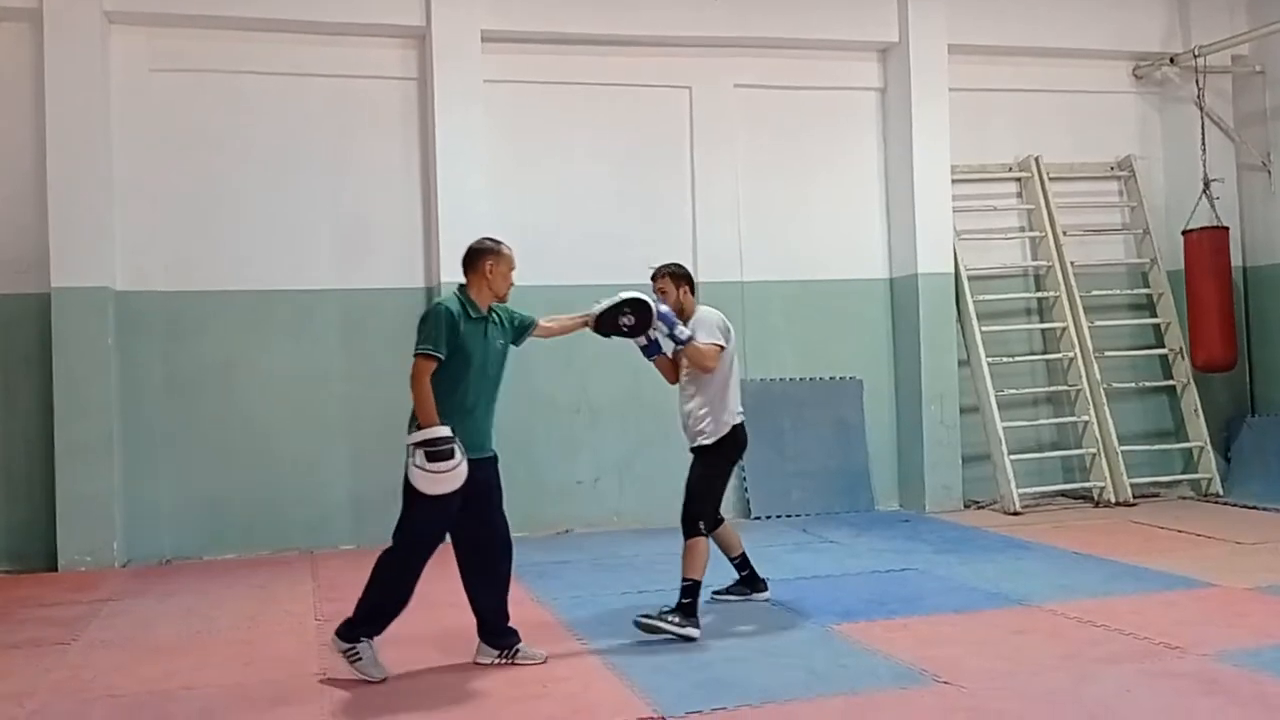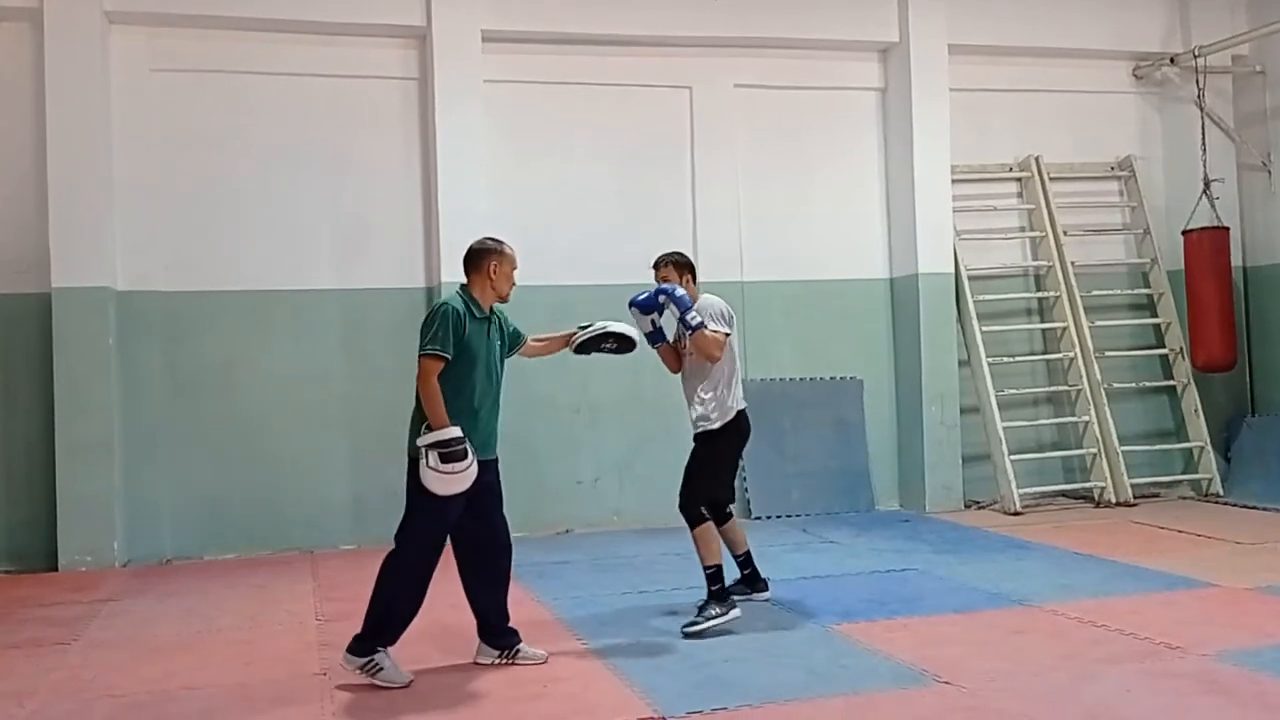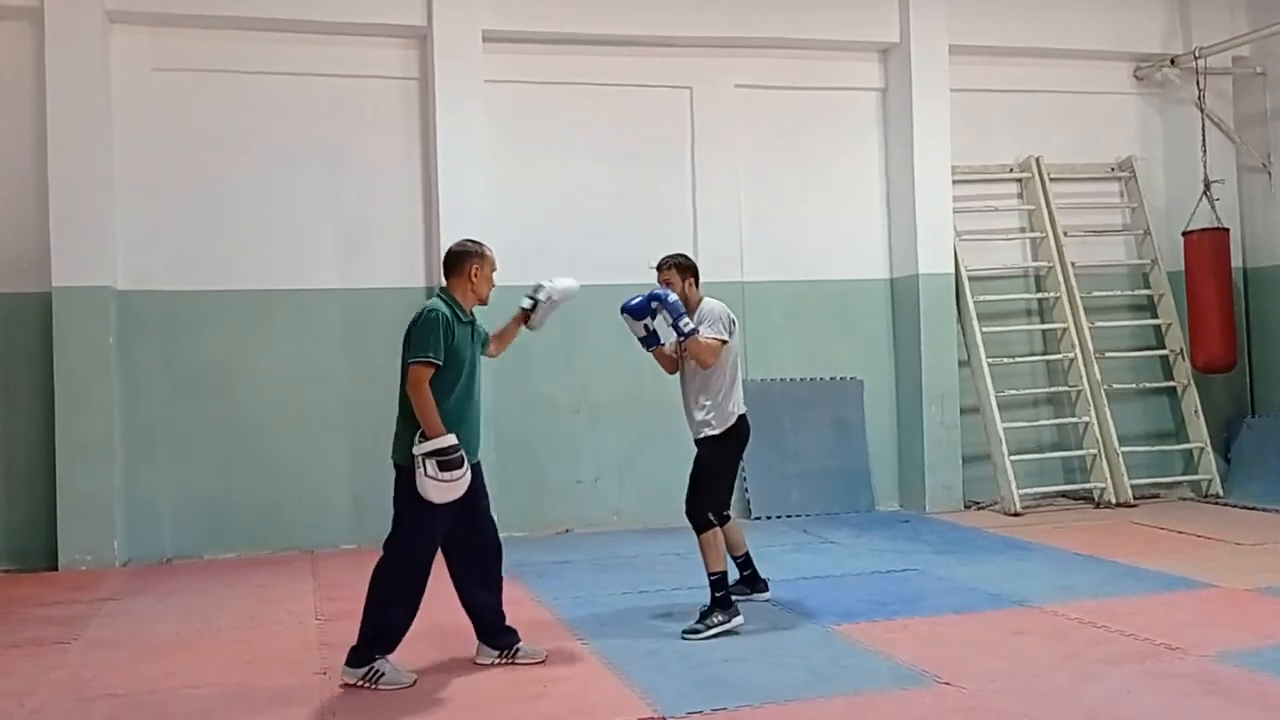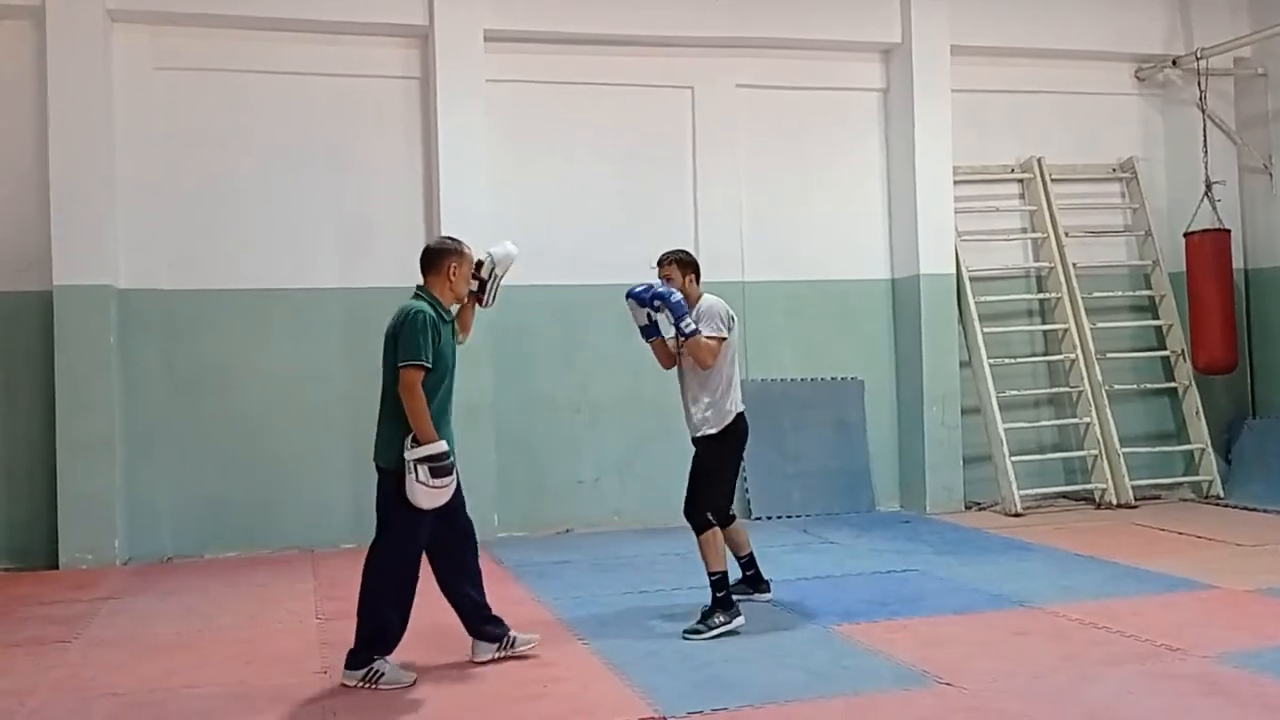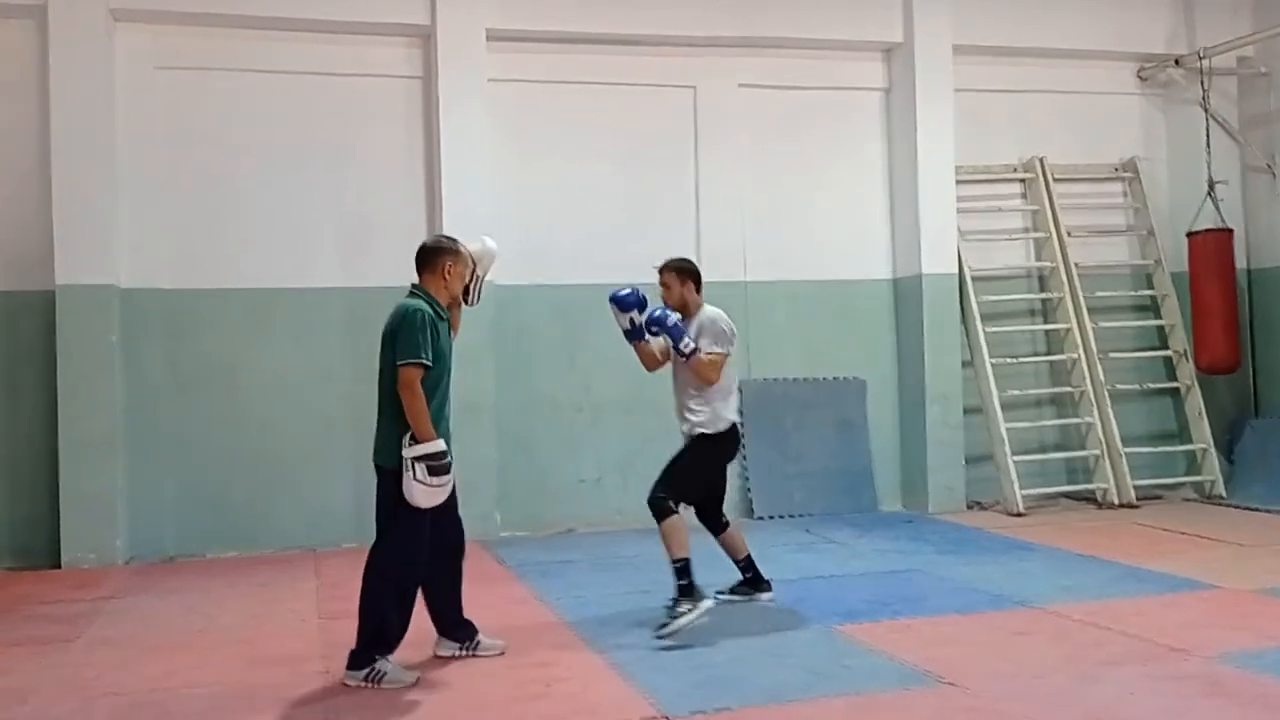
dt=0.2s
person 1, frame 1
left shoulder: (500, 320)
right shoulder: (445, 313)
left elbow: (546, 327)
right elbow: (421, 376)
left wrist: (594, 318)
left hip: (479, 456)
left knee: (492, 548)
right knee: (412, 546)
left ankle: (497, 640)
right ankle: (355, 634)
person 1, frame 2
left shoulder: (496, 322)
right shoulder: (449, 312)
left elbow: (530, 346)
right elbow: (427, 377)
left wrist: (578, 337)
right wrist: (444, 436)
left hip: (481, 457)
left knee: (491, 549)
right knee: (417, 551)
left ankle: (497, 640)
right ankle: (368, 649)
person 1, frame 3
left shoulder: (468, 320)
right shoulder: (435, 316)
left elbow: (491, 347)
right elbow: (417, 383)
left wrist: (523, 318)
right wrist: (440, 443)
left hip: (462, 459)
left knee: (481, 549)
right knee: (408, 557)
left ankle: (495, 640)
right ankle: (365, 658)
person 1, frame 4
left shoulder: (439, 315)
right shoulder: (419, 316)
left elbow: (458, 334)
right elbow: (409, 386)
left wrist: (473, 299)
right wrist: (432, 446)
left hip: (436, 457)
right hip: (409, 461)
left knee: (457, 545)
right knee: (396, 558)
left ankle: (488, 635)
right ankle: (364, 660)
person 1, frame 5
left shoulder: (431, 312)
right shoulder: (416, 313)
left elbow: (448, 336)
right elbow: (409, 384)
left wrist: (461, 300)
right wrist: (430, 444)
left hip: (430, 455)
right hip: (408, 458)
left knee: (447, 543)
right knee: (397, 556)
left ankle: (455, 633)
right ankle: (366, 660)
person 2, frame 1
left shoulder: (708, 318)
right shoulder: (688, 327)
left elbow: (708, 362)
right elbow: (674, 375)
left wrist: (674, 328)
right wrist: (647, 340)
left hip: (722, 435)
right hip: (710, 437)
left knee: (694, 517)
right knee: (706, 514)
left ankle: (685, 612)
right ankle: (751, 581)
person 2, frame 2
left shoulder: (711, 306)
right shoulder: (687, 316)
left elbow: (713, 351)
right elbow: (676, 365)
left wrist: (686, 312)
right wrist: (651, 328)
left hip: (724, 422)
right hip: (712, 425)
left knee: (694, 503)
right knee: (715, 507)
left ankle: (718, 598)
right ankle: (752, 579)
person 2, frame 3
left shoulder: (714, 311)
right shoulder: (688, 317)
left elbow: (707, 358)
right elbow: (673, 365)
left wrist: (679, 319)
right wrist: (645, 332)
left hip: (724, 427)
right hip: (710, 429)
left knee: (700, 510)
right knee: (714, 510)
left ankle: (722, 606)
right ankle: (752, 580)
person 2, frame 4
left shoulder: (713, 308)
right shoulder: (689, 314)
left elbow: (706, 358)
right elbow: (668, 361)
left wrist: (681, 318)
right wrist: (647, 321)
left hip: (722, 426)
right hip: (710, 429)
left knee: (699, 511)
right knee: (717, 510)
left ankle: (723, 607)
right ankle: (754, 580)
person 2, frame 5
left shoulder: (712, 320)
right shoulder: (683, 322)
left elbow: (709, 375)
right elbow: (652, 362)
left wrist: (680, 338)
right wrist: (631, 327)
left hip: (714, 433)
right hip: (703, 434)
left knee: (662, 500)
right knee: (711, 515)
left ankle: (688, 594)
right ankle: (754, 581)
